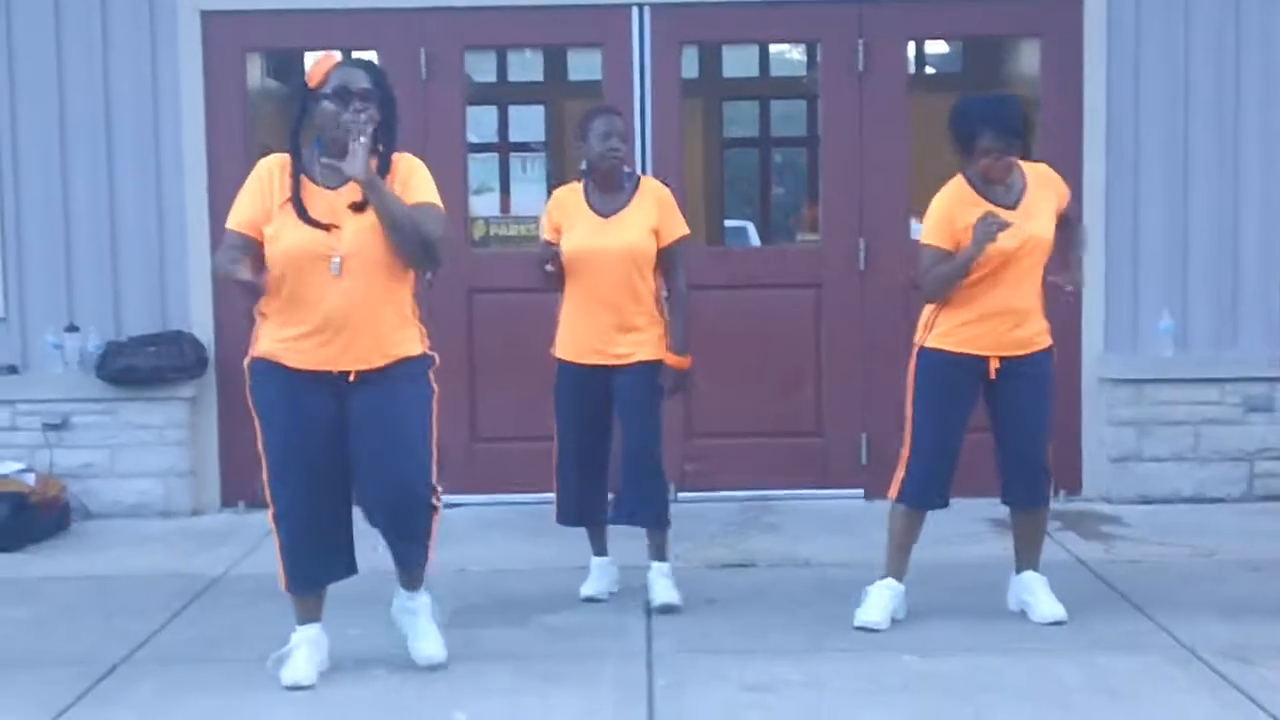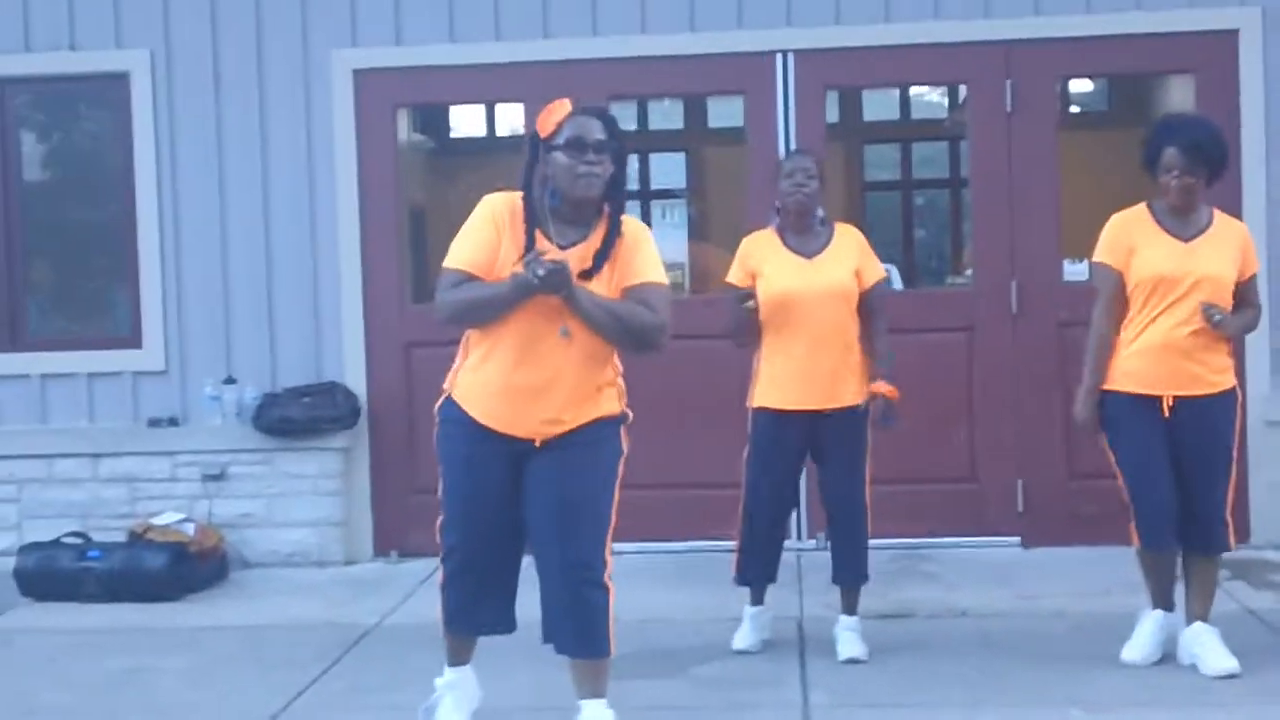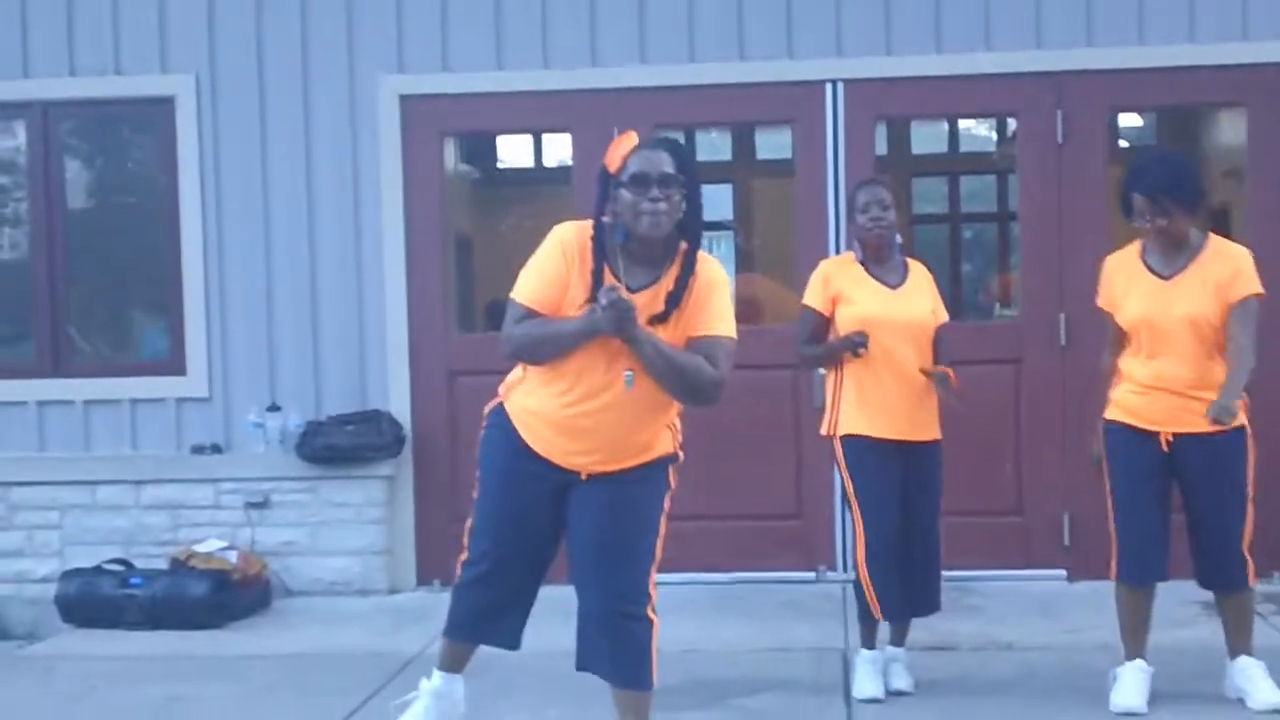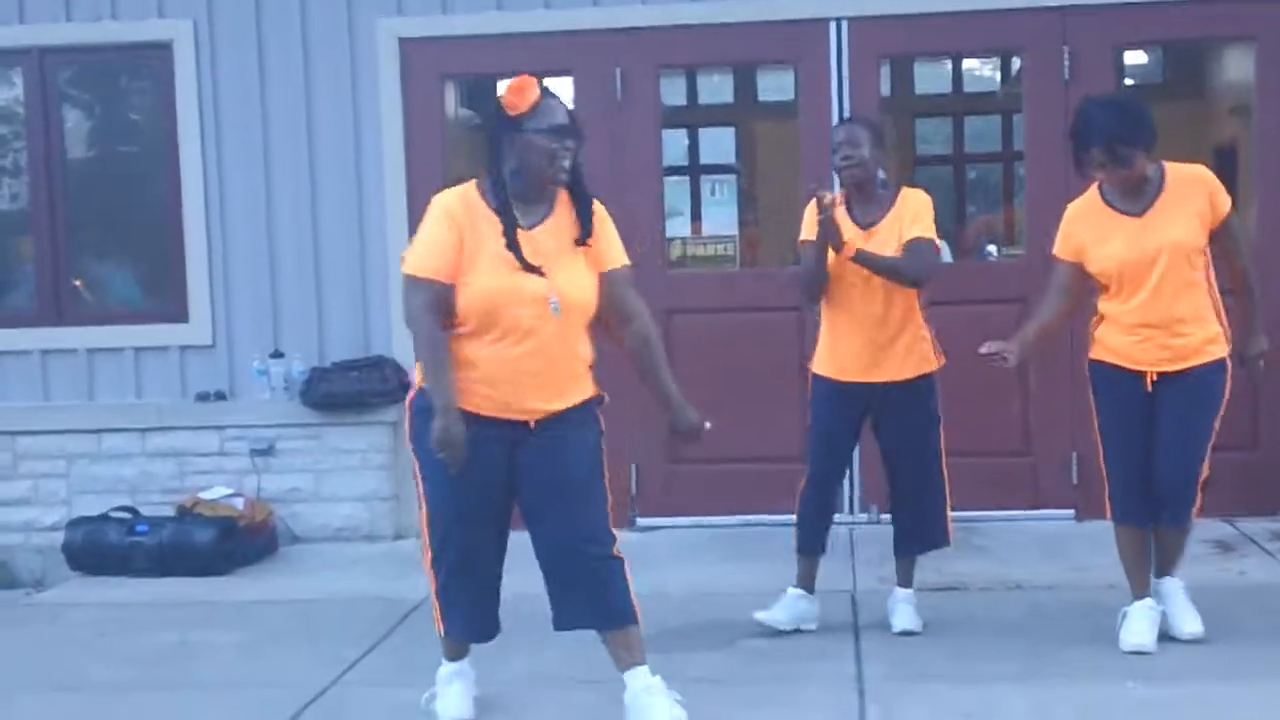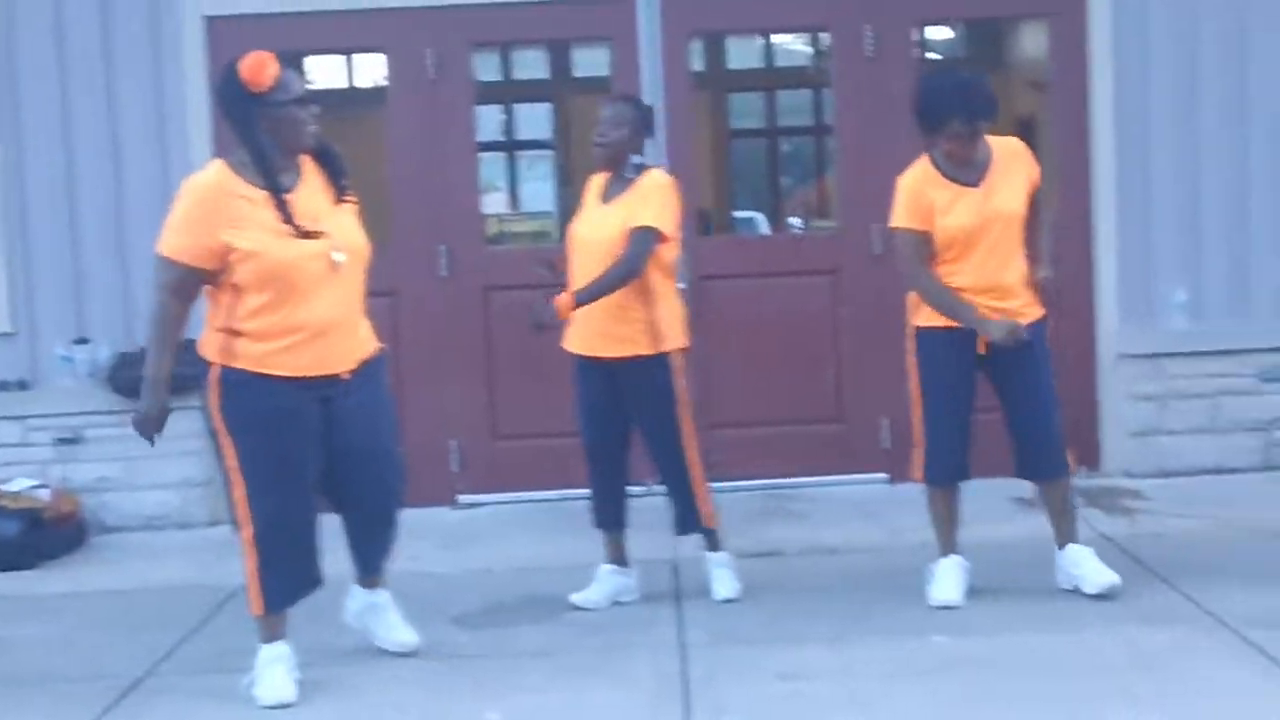
dt=0.5s
person 1, frame 1
left shoulder: (403, 172)
right shoulder: (272, 173)
left elbow: (429, 249)
right elbow: (228, 251)
left wrist: (371, 186)
right wrist: (240, 270)
left hip: (389, 363)
right hip: (289, 368)
left knee: (404, 493)
right knee: (301, 502)
left ankle: (414, 596)
right ankle: (308, 633)
person 1, frame 2
left shoulder: (629, 236)
right shoulder: (497, 212)
left elbow: (651, 330)
right elbow: (449, 304)
left wrist: (572, 290)
right wrist: (522, 282)
left hip: (581, 429)
right hip: (479, 419)
left knee: (578, 566)
right knee: (470, 552)
person 1, frame 3
left shoulder: (703, 276)
right shoulder: (569, 244)
left elbow: (708, 384)
right elbow: (515, 337)
left wrist: (635, 333)
right wrist: (592, 321)
left hip: (631, 464)
right hip: (527, 440)
left knee: (623, 601)
right knee: (491, 568)
person 1, frame 4
left shoulder: (588, 215)
right shoulder: (455, 210)
left elbow: (630, 314)
right elbow: (425, 316)
left wrist: (672, 399)
right wrist: (446, 412)
left hip: (563, 415)
right hip: (464, 415)
left knee: (588, 548)
right knee: (460, 550)
person 1, frame 5
left shoulder: (327, 175)
right shoulder: (211, 192)
right elbow: (171, 293)
right wrist: (155, 382)
left hip: (354, 369)
right hip: (260, 382)
left knee: (377, 490)
right knee: (271, 515)
left ankle: (371, 599)
right ankle: (273, 651)
person 2, frame 1
left shoulder: (1045, 182)
right shoulder: (949, 204)
left elbow: (1069, 222)
right elbow: (929, 288)
left wrist: (1069, 269)
right wrist: (973, 250)
left hip: (1026, 350)
right hip: (950, 350)
left knee: (1029, 464)
right knee: (924, 464)
left ankle: (1028, 578)
right ankle: (889, 584)
person 2, frame 2
left shoulder: (1234, 235)
right shoulder: (1124, 228)
left elbow: (1250, 309)
right elbow: (1105, 312)
left wrist: (1232, 325)
right wrist: (1087, 388)
left hip: (1208, 393)
right hip: (1130, 391)
left knee: (1206, 512)
right knee: (1152, 509)
left ankle: (1198, 629)
right ankle: (1159, 615)
person 2, frame 3
left shoulder: (1231, 261)
right shoulder: (1117, 267)
left wrist: (1230, 394)
right wrist: (1101, 417)
left hip: (1212, 428)
right hip: (1132, 428)
left knee: (1225, 545)
right knee: (1136, 544)
right ankle: (1133, 665)
person 2, frame 4
left shoulder: (1198, 185)
right shoulder: (1080, 216)
left elbow: (1235, 259)
right elbow: (1061, 294)
left wrist: (1255, 326)
right wrist: (1019, 343)
left hip: (1197, 361)
right hip: (1118, 365)
left knee: (1178, 480)
right knee: (1127, 483)
left ankle: (1168, 583)
right ankle: (1140, 602)
person 2, frame 5
left shoulder: (1016, 156)
right shoulder: (914, 185)
right elbow: (916, 272)
left wrist: (1041, 264)
right wrist: (979, 318)
left hip: (1017, 320)
right hip: (944, 328)
left knee: (1043, 435)
right knee: (943, 444)
left ankle: (1070, 552)
right ankle: (948, 559)
person 3, frame 1
left shoulder: (655, 196)
right shoulder: (562, 201)
left elbow: (675, 278)
right elbow: (555, 279)
left wrist: (678, 350)
right wrist: (548, 264)
left hip: (640, 351)
right hip: (577, 354)
left knee: (642, 452)
right knee: (581, 456)
left ankle: (659, 566)
right ankle: (601, 562)
person 3, frame 2
left shoulder: (850, 240)
right shoulder: (754, 248)
left elbow: (874, 320)
right elbow: (745, 334)
left wrist: (881, 381)
right wrist: (744, 313)
left hip: (843, 400)
right hip: (777, 401)
left knee: (847, 507)
right knee: (764, 505)
left ankle: (848, 621)
right ankle: (755, 611)
person 3, frame 3
left shoulder: (921, 274)
right shoulder: (832, 273)
left elbow: (935, 346)
right elbow: (806, 353)
left wrist: (943, 373)
right wrist: (841, 345)
left hip: (921, 430)
right hip: (861, 428)
left knee: (920, 538)
right knee: (876, 533)
left ankle: (896, 651)
right ankle: (869, 653)
person 3, frame 4
left shoulder: (914, 203)
right shoulder: (821, 210)
left elbow: (920, 273)
right elbow: (809, 291)
left wrist: (851, 248)
right wrist: (824, 241)
left hip: (906, 370)
right hip: (837, 370)
left knee: (914, 478)
right knee: (820, 476)
left ankle: (903, 593)
right ankle: (801, 595)
person 3, frame 5
left shoulder: (656, 187)
right shoulder: (595, 187)
left elbow: (631, 263)
left wrist: (566, 304)
right wrist: (571, 305)
left hip: (646, 344)
right hip: (595, 344)
left knee: (671, 447)
right knee: (602, 453)
left ankle: (716, 556)
right ankle: (615, 570)
